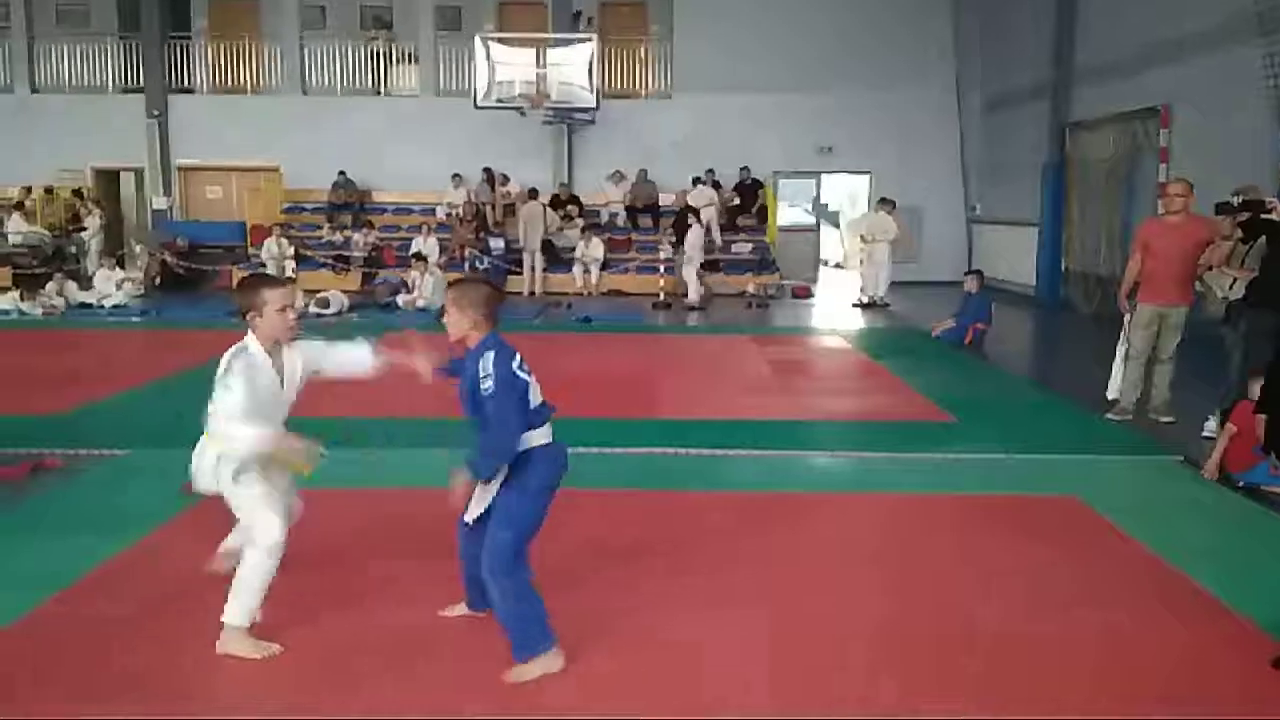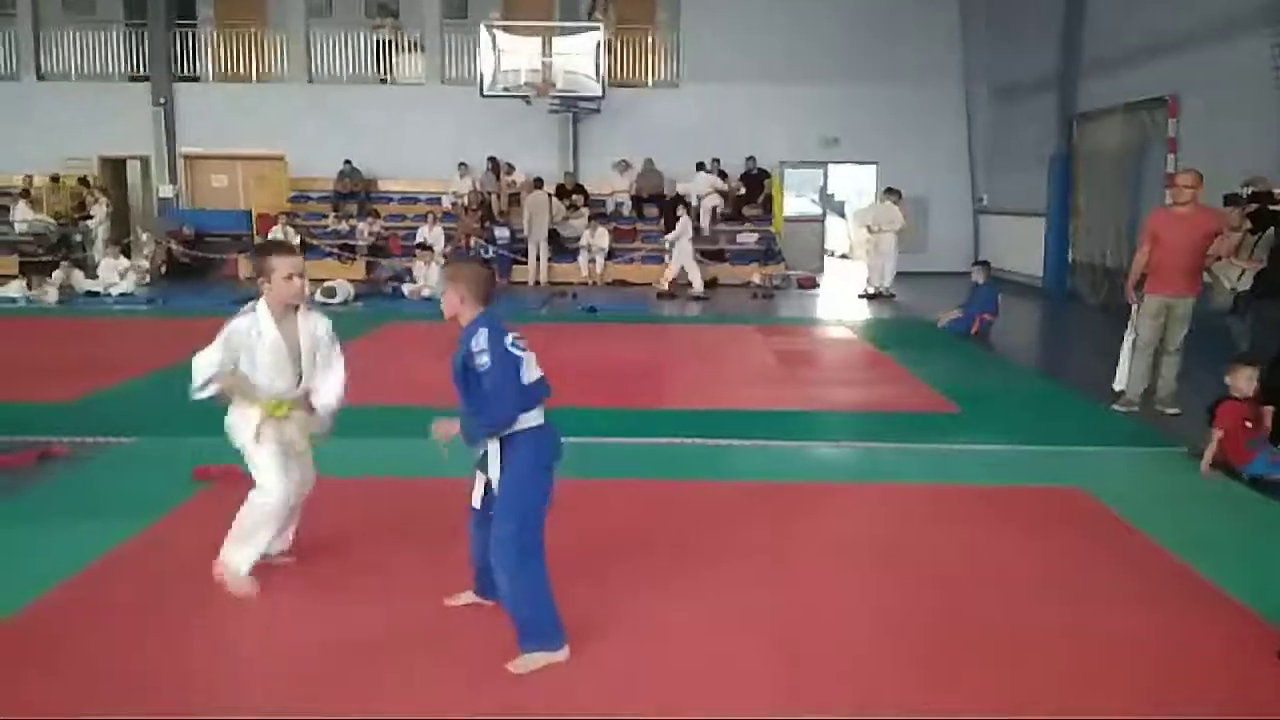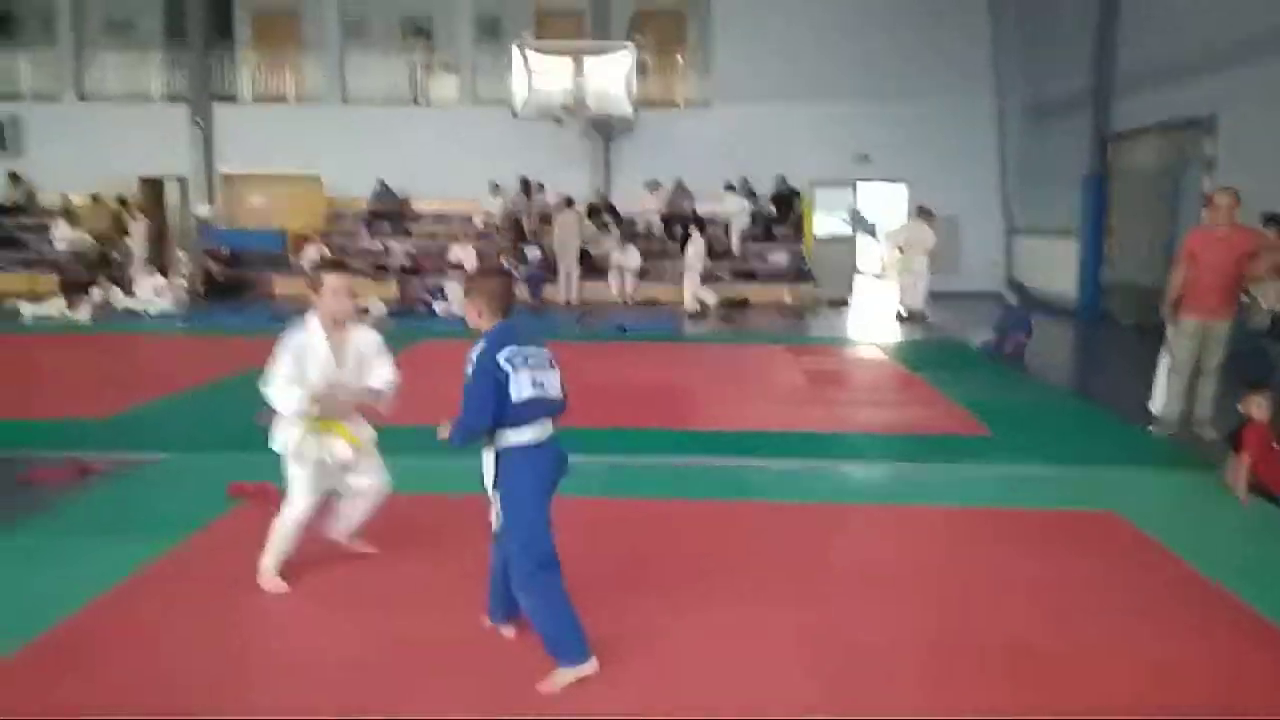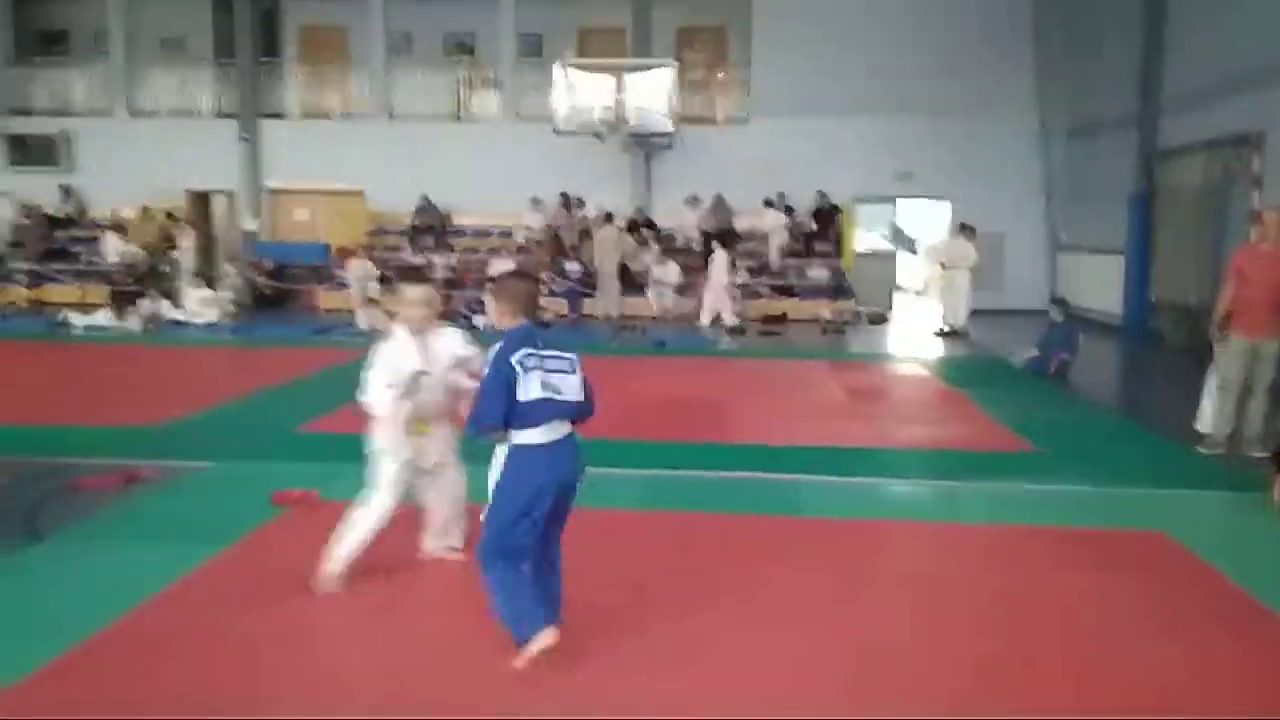
dt=0.2s
person 1, frame 1
left shoulder: (494, 364)
right shoulder: (485, 355)
left elbow: (503, 434)
left wrist: (471, 473)
left hip: (532, 466)
right hip: (516, 464)
left knee: (502, 557)
right knee: (476, 529)
left ankle: (539, 650)
right ankle: (481, 603)
person 1, frame 2
left shoulder: (484, 341)
right shoulder: (486, 333)
left elbow: (503, 410)
left wrist: (460, 427)
right wrist: (469, 421)
left hip: (522, 449)
right hip: (520, 444)
left knee: (511, 545)
right knee: (487, 518)
left ankle: (546, 642)
right ankle: (486, 590)
person 1, frame 3
left shoulder: (486, 355)
right shoulder: (531, 347)
left elbow: (477, 421)
right elbow: (555, 403)
left wrist: (452, 431)
left hip: (518, 463)
right hip: (542, 451)
left knee: (529, 561)
right knee: (510, 539)
left ankle: (574, 656)
right ankle: (504, 616)
person 1, frame 4
left shoulder: (507, 354)
right shoulder: (563, 354)
left elbow: (487, 418)
right elbow: (584, 409)
left wrist: (473, 424)
left hip: (529, 462)
right hip: (566, 456)
left knee: (497, 552)
right knee: (543, 545)
left ankle: (534, 628)
right ankle: (543, 620)
person 2, frame 1
left shoulder: (295, 350)
right shoulder: (242, 363)
left elbow: (345, 357)
right elbow: (237, 428)
left wrist: (404, 359)
right wrist: (287, 444)
left hip: (264, 454)
right hip: (231, 456)
left knee: (287, 508)
right knee: (268, 532)
left ankle: (231, 554)
right ankle: (234, 632)
person 2, frame 2
left shoulder: (316, 323)
right shoulder: (246, 325)
left elbow: (330, 370)
right elbow: (206, 366)
left wrist: (322, 408)
right wrist: (231, 382)
left hip: (293, 415)
right hip: (257, 417)
left knee: (300, 482)
right knee: (276, 489)
left ankle: (271, 545)
right ankle: (233, 563)
person 2, frame 3
left shoulder: (365, 337)
right shoulder: (298, 339)
left elbow: (385, 377)
right elbow: (279, 389)
left wrist: (368, 394)
right wrist: (315, 398)
left hip: (345, 424)
right hip: (305, 429)
left knee: (373, 482)
right knee: (302, 502)
left ankle: (341, 531)
right ankle: (269, 566)
person 2, frame 4
left shoulder: (449, 339)
right shoulder: (388, 348)
left elbow: (474, 367)
right elbow: (375, 398)
left wrist: (468, 370)
right wrist: (402, 392)
left hip: (435, 429)
right hip: (396, 432)
left knee: (450, 488)
right knee: (382, 502)
left ankle: (439, 543)
right ankle: (334, 564)
person 3, frame 1
left shoulder: (1203, 227)
right shoulder: (1149, 226)
right elbow: (1135, 261)
right wrist: (1123, 292)
left hip: (1178, 305)
right hip: (1147, 301)
left knee: (1166, 357)
right knee: (1136, 354)
left ankle: (1159, 404)
right ankle: (1125, 404)
person 3, frame 2
left shoulder: (1212, 218)
right shoulder: (1158, 216)
right elbow: (1143, 252)
right wrist: (1131, 283)
left hip: (1186, 296)
right hip: (1154, 292)
left knee: (1173, 348)
right knee: (1143, 345)
left ankle: (1166, 396)
right ankle: (1132, 396)
person 3, frame 3
left shoulder: (1249, 238)
right shoulder: (1195, 236)
right elbow: (1180, 272)
right wrist: (1169, 303)
left hip: (1222, 316)
right hip: (1191, 313)
left knee: (1210, 369)
right knee: (1180, 366)
left ankle: (1203, 418)
right ankle: (1169, 417)
person 3, frame 4
right shoulder: (1243, 254)
right elbow: (1229, 290)
right wrist: (1216, 322)
right hip: (1240, 331)
right knee: (1229, 385)
left ankle: (1254, 437)
right ankle: (1219, 436)
